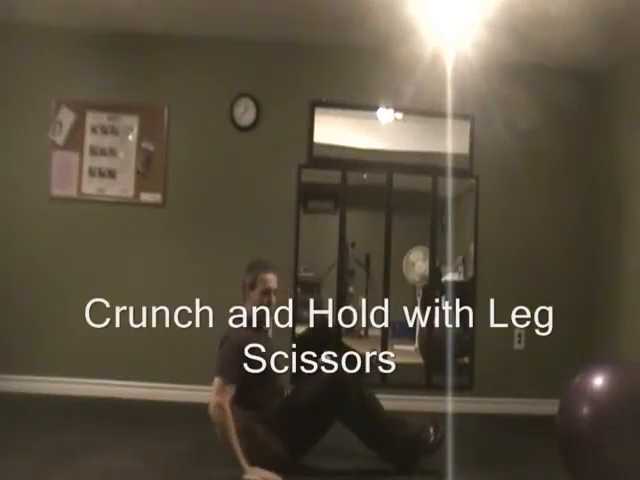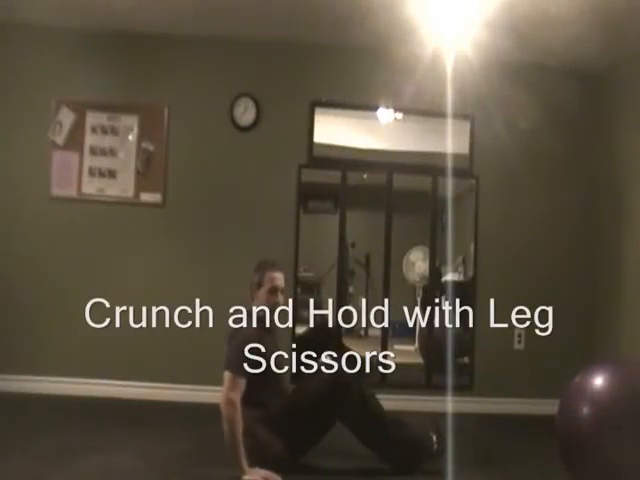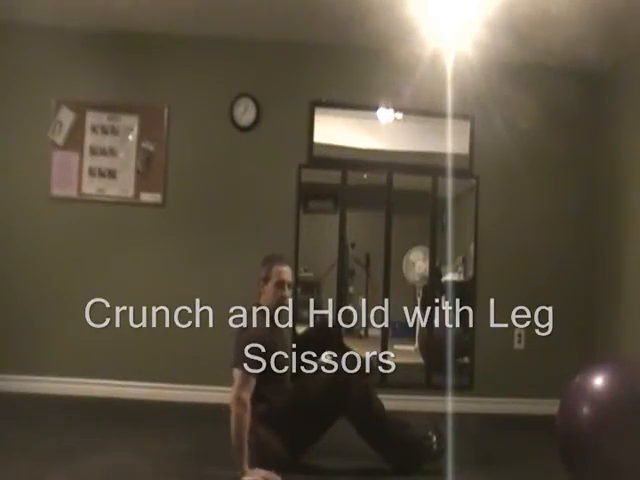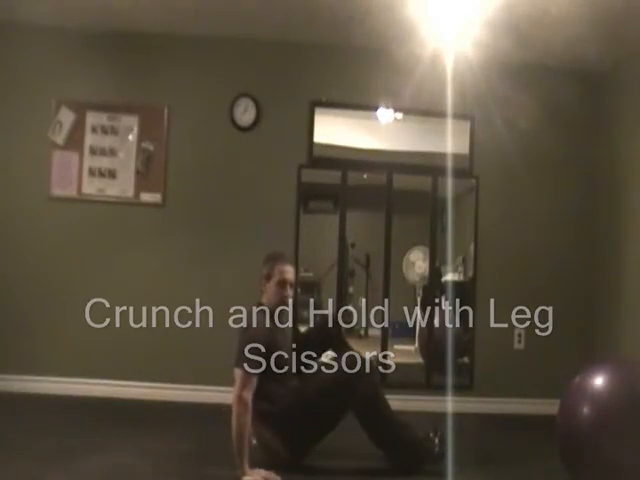
dt=0.2s
person 1, frame 1
left shoulder: (258, 331)
right shoulder: (238, 340)
right elbow: (218, 405)
left hip: (277, 423)
right hip: (269, 445)
right knee: (338, 381)
right ankle: (404, 448)
person 1, frame 2
left shoulder: (266, 328)
right shoulder: (246, 336)
right elbow: (229, 400)
left hip: (278, 424)
right hip: (270, 444)
right knee: (340, 382)
right ankle: (408, 450)
person 1, frame 3
left shoulder: (274, 321)
right shoulder: (255, 332)
right elbow: (239, 398)
left hip: (284, 419)
right hip: (274, 439)
right knee: (346, 379)
right ankle: (409, 450)
person 1, frame 4
left shoulder: (280, 317)
right shoulder: (257, 331)
right elbow: (241, 398)
left hip: (289, 413)
right hip: (282, 436)
right knee: (354, 372)
right ankle: (411, 451)
